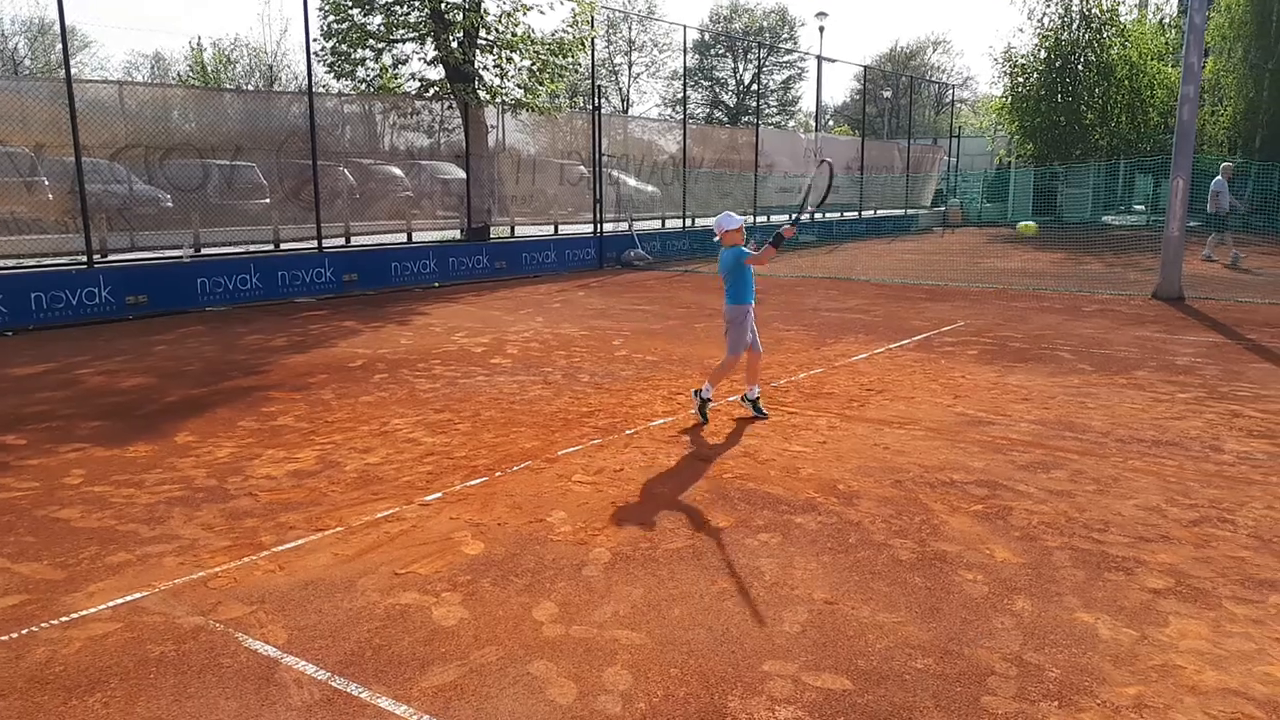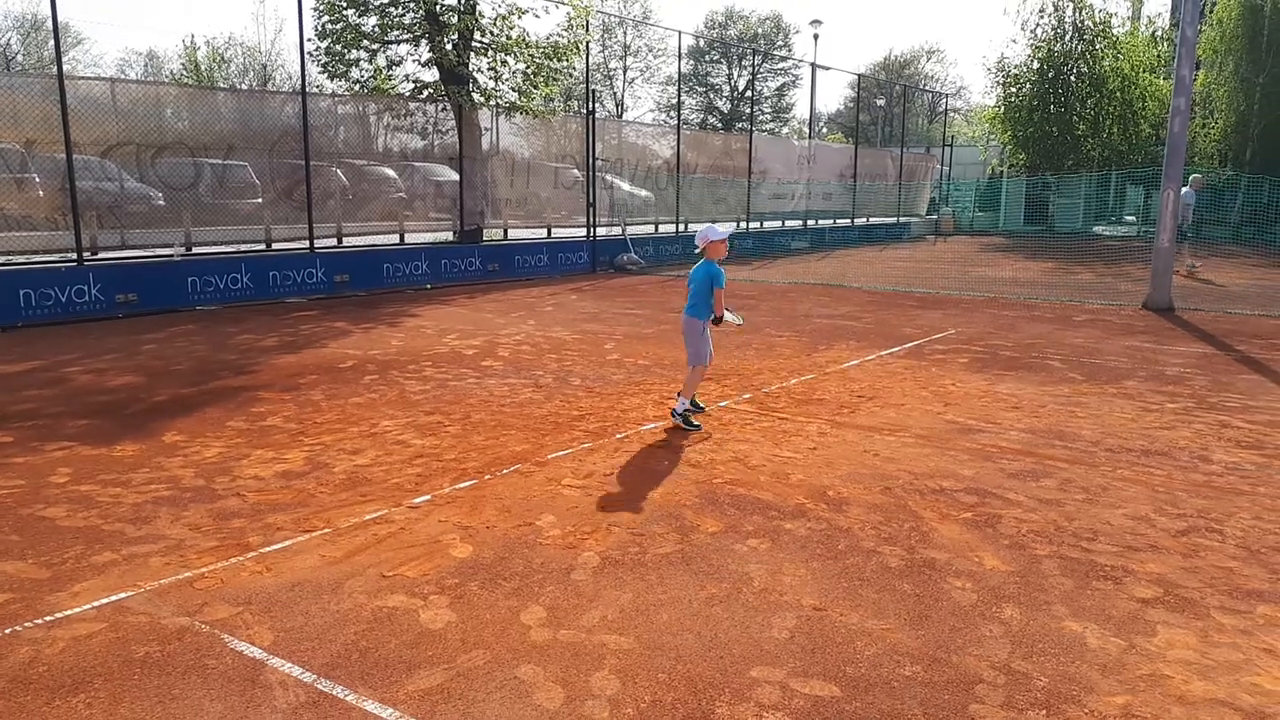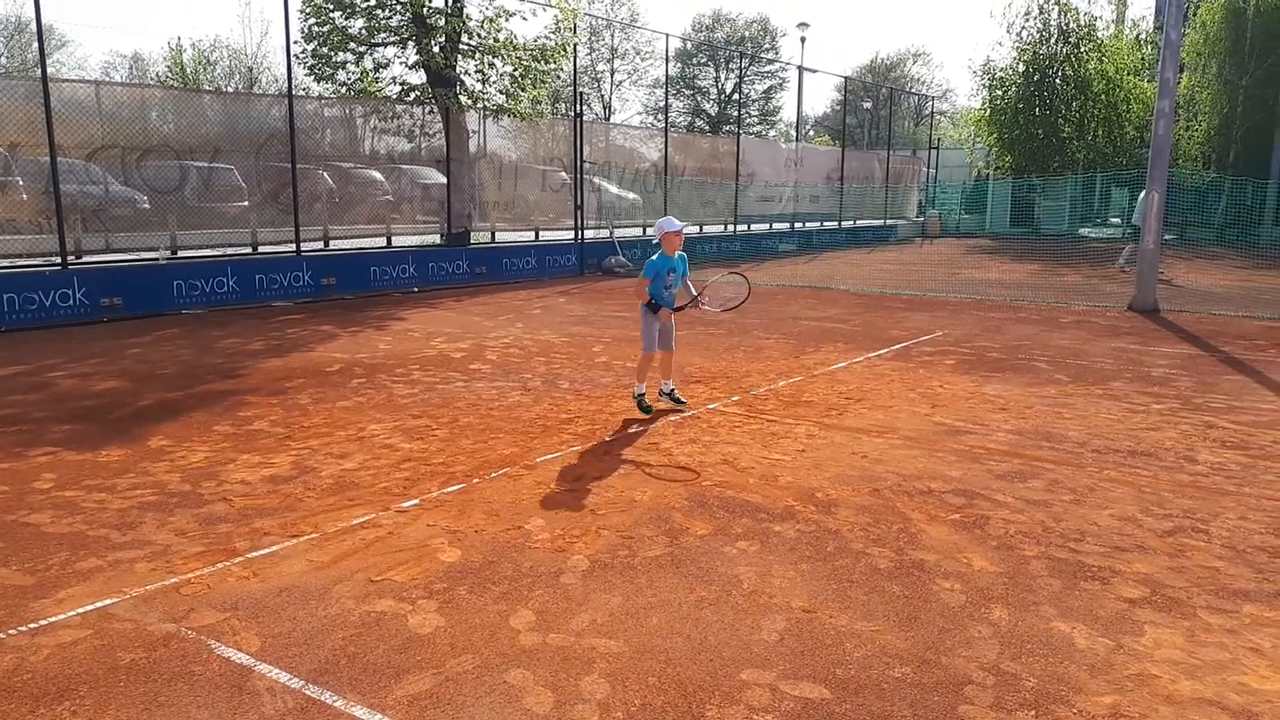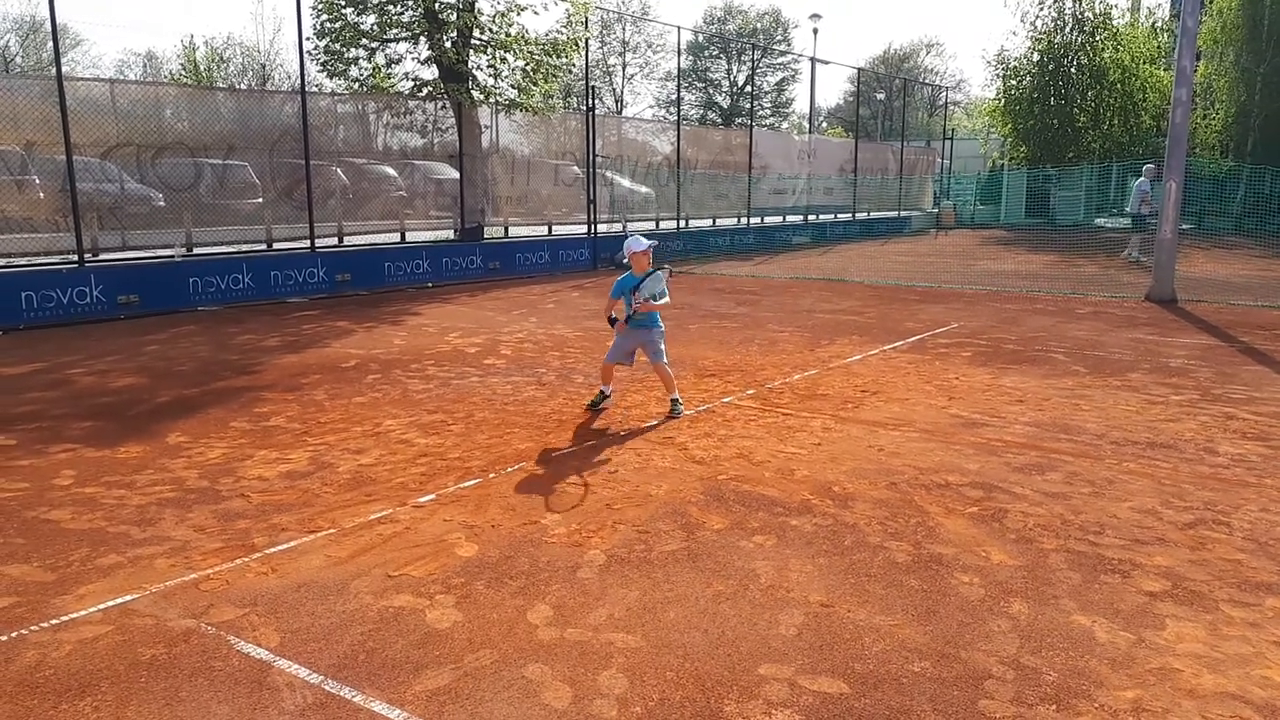
dt=0.7s
person 1, frame 1
left shoulder: (725, 254)
right shoulder: (737, 253)
right elbow: (760, 259)
right wrist: (779, 237)
left hip: (743, 310)
right hip: (739, 311)
left knee: (755, 354)
right knee: (732, 359)
left ankle: (751, 396)
right ankle: (703, 395)
person 1, frame 2
left shoulder: (698, 267)
right shoulder: (716, 271)
right elbow: (718, 304)
right wrist: (716, 319)
left hip: (694, 319)
right hip: (697, 321)
left knee: (703, 362)
right knee: (699, 365)
left ankle: (687, 397)
right ankle: (680, 411)
person 1, frame 3
left shoulder: (681, 258)
right shoulder: (654, 262)
left elbow: (685, 281)
right elbow: (639, 290)
left wrist: (694, 296)
right wrist: (657, 308)
left hip: (666, 312)
right hip: (651, 312)
left knee: (668, 352)
right knee: (649, 353)
left ankle: (667, 390)
right ankle: (639, 394)
person 1, frame 4
right shoulder: (622, 282)
left elbow: (667, 301)
right elbow: (608, 308)
left wrist: (652, 305)
right wrist: (614, 322)
left hip: (652, 329)
right hip: (628, 330)
left knee: (659, 365)
right knee: (608, 363)
left ankle: (676, 401)
right ankle: (604, 394)
